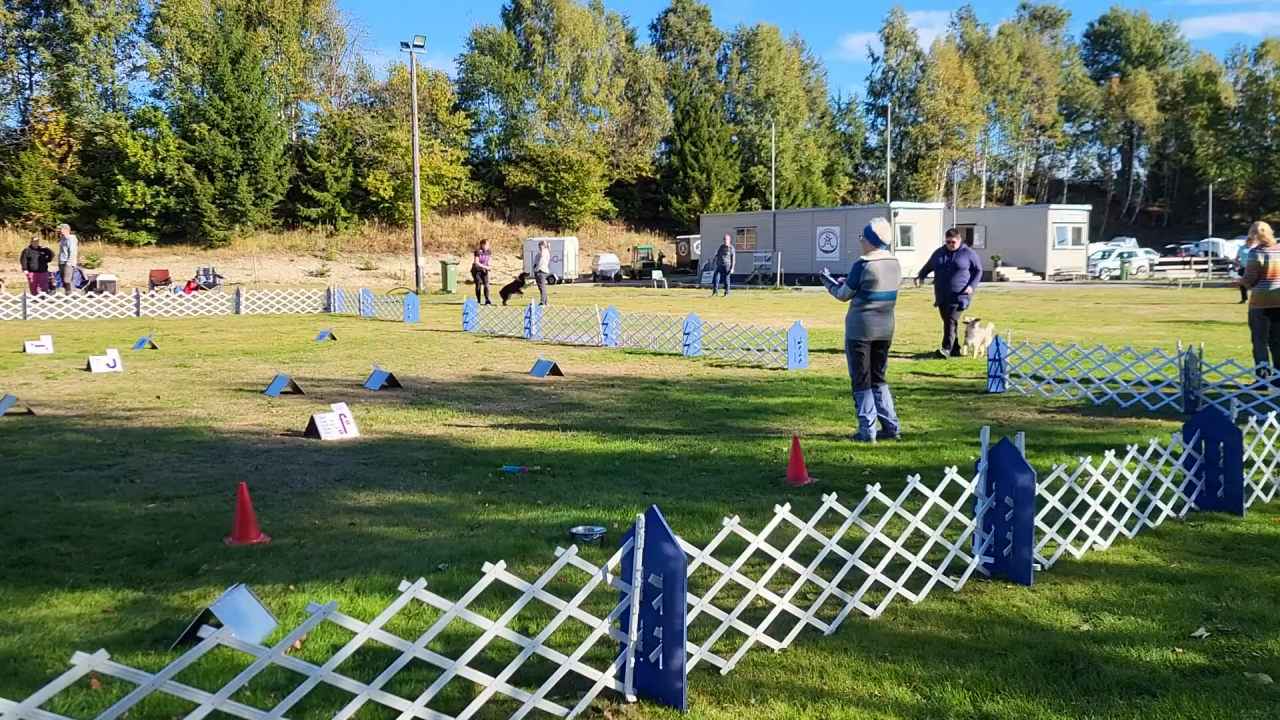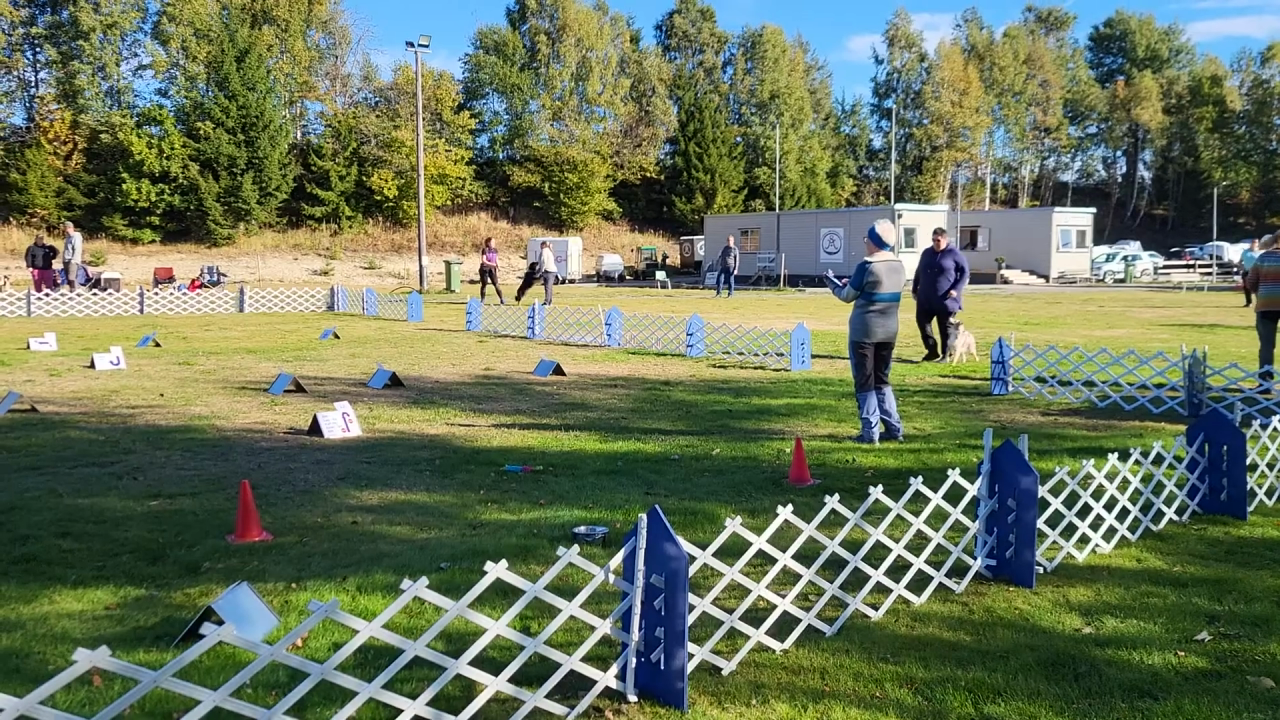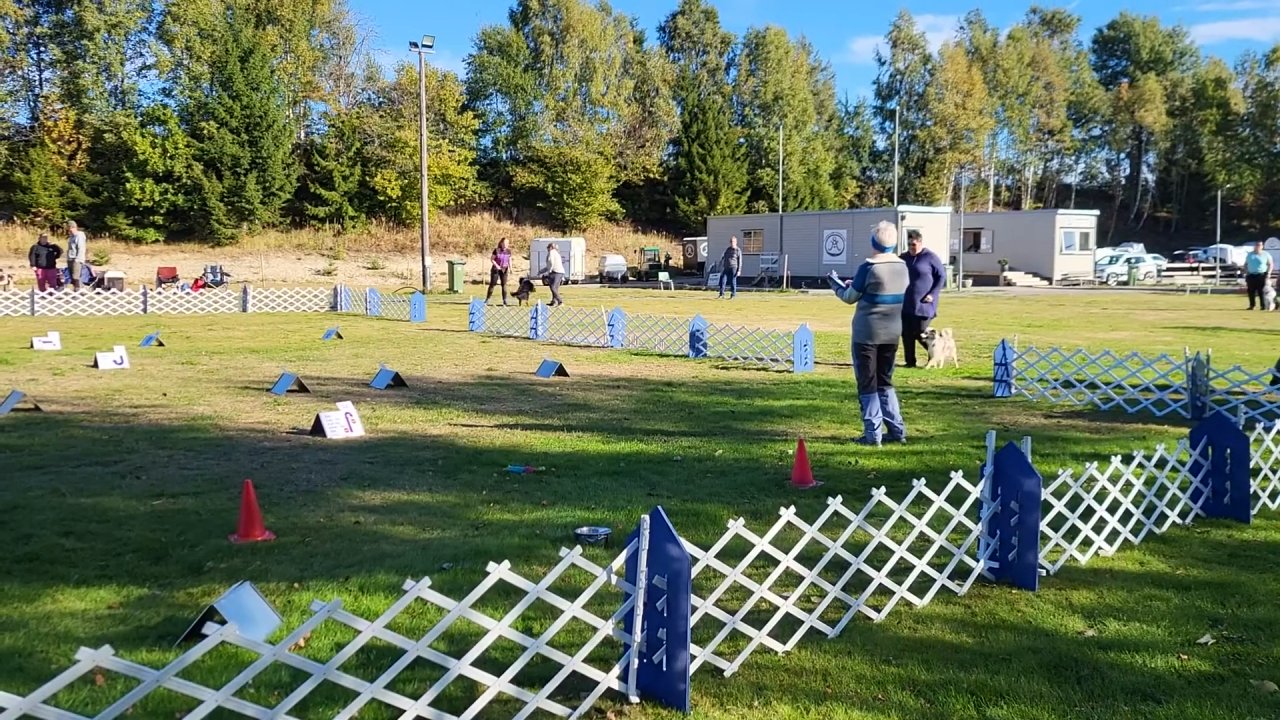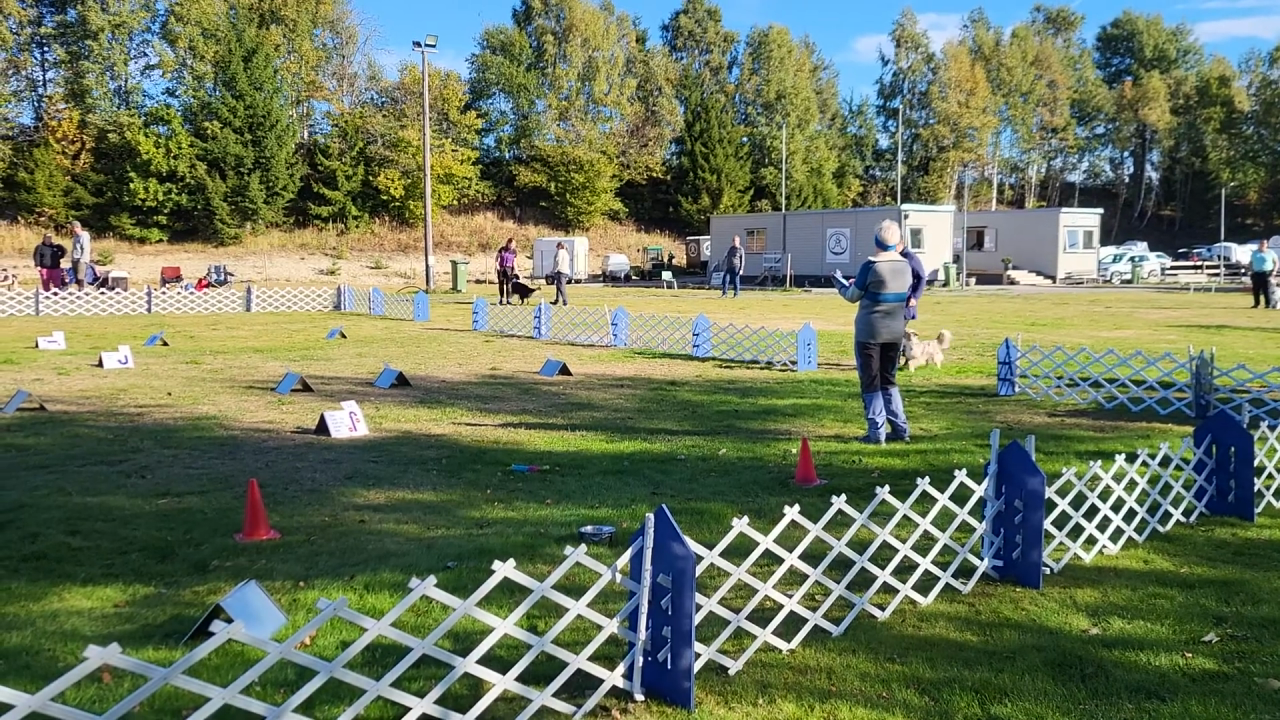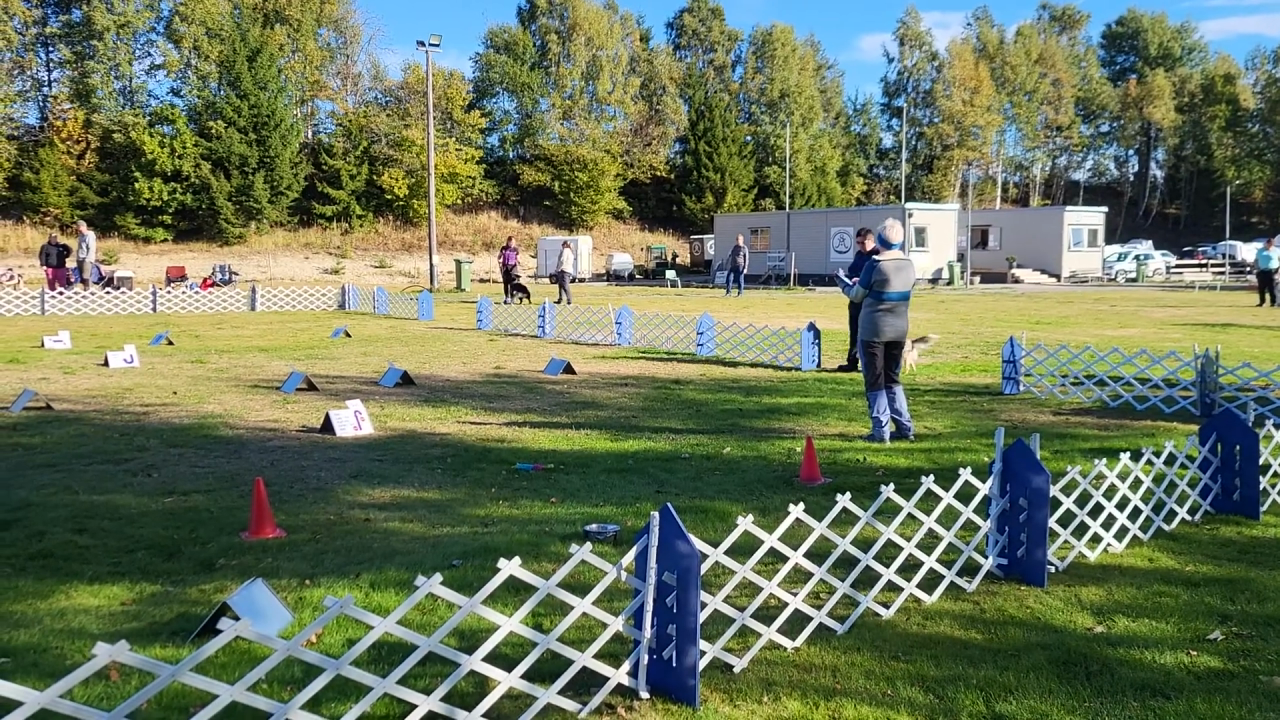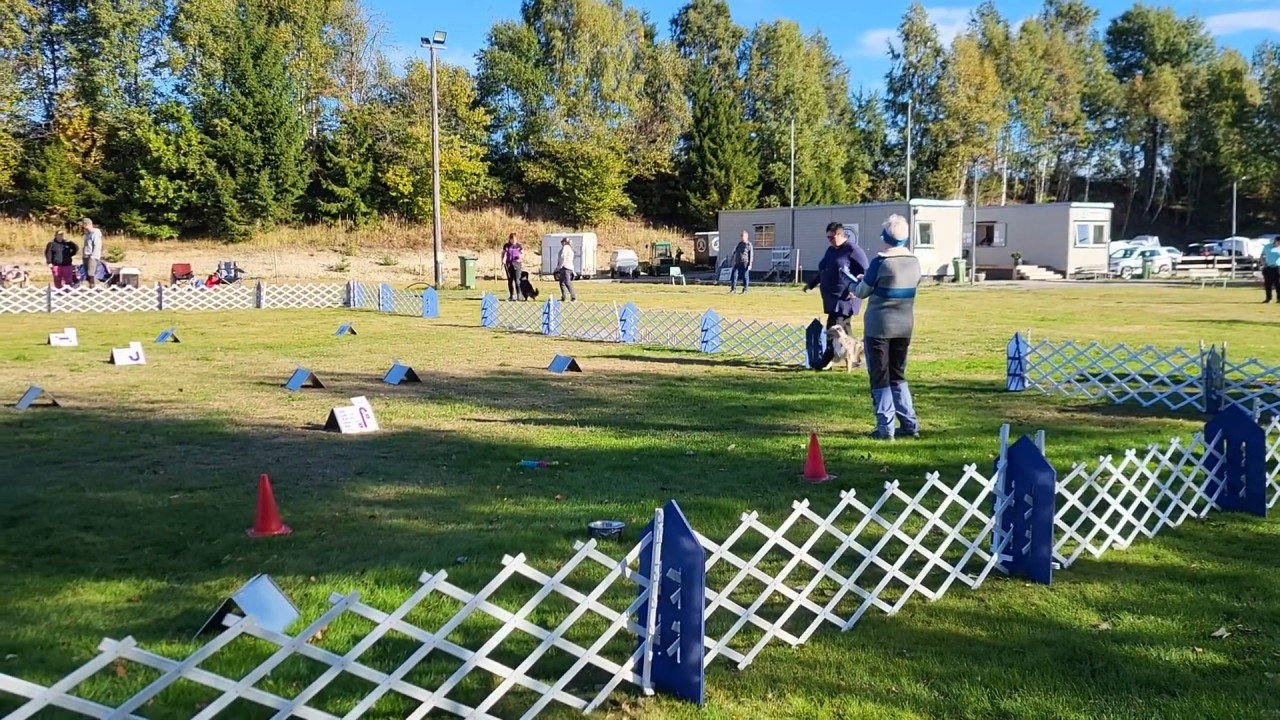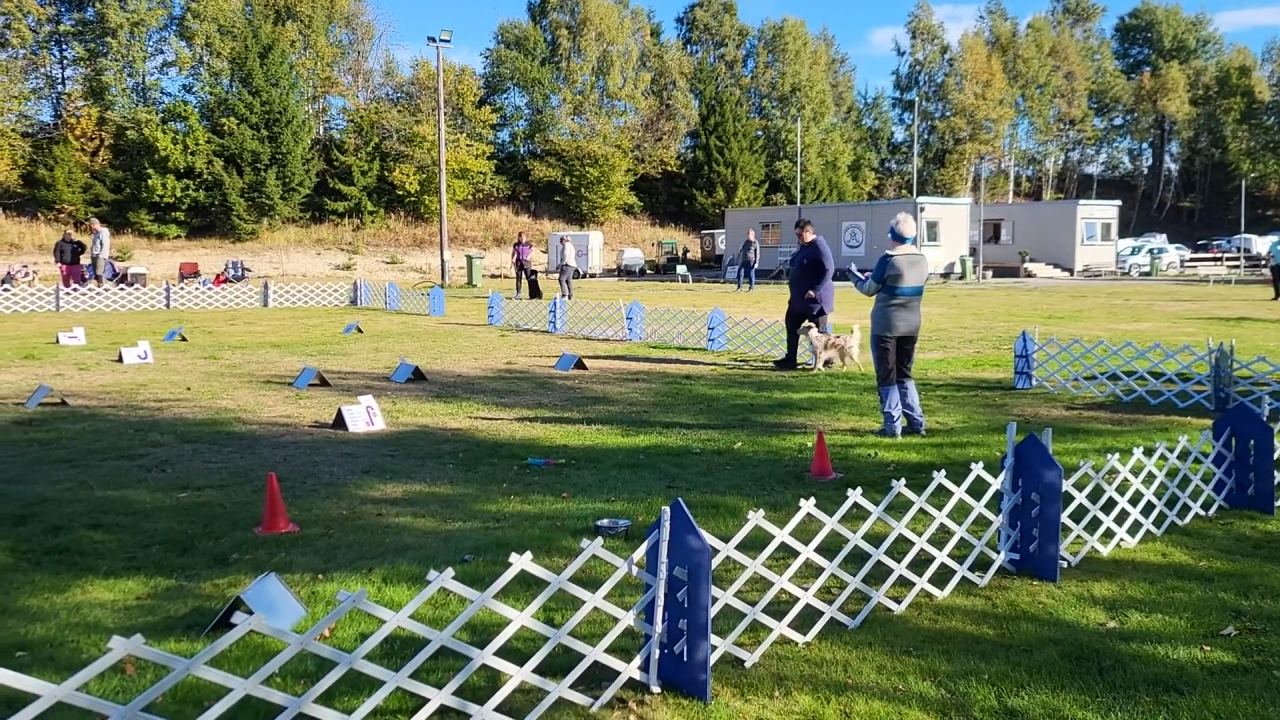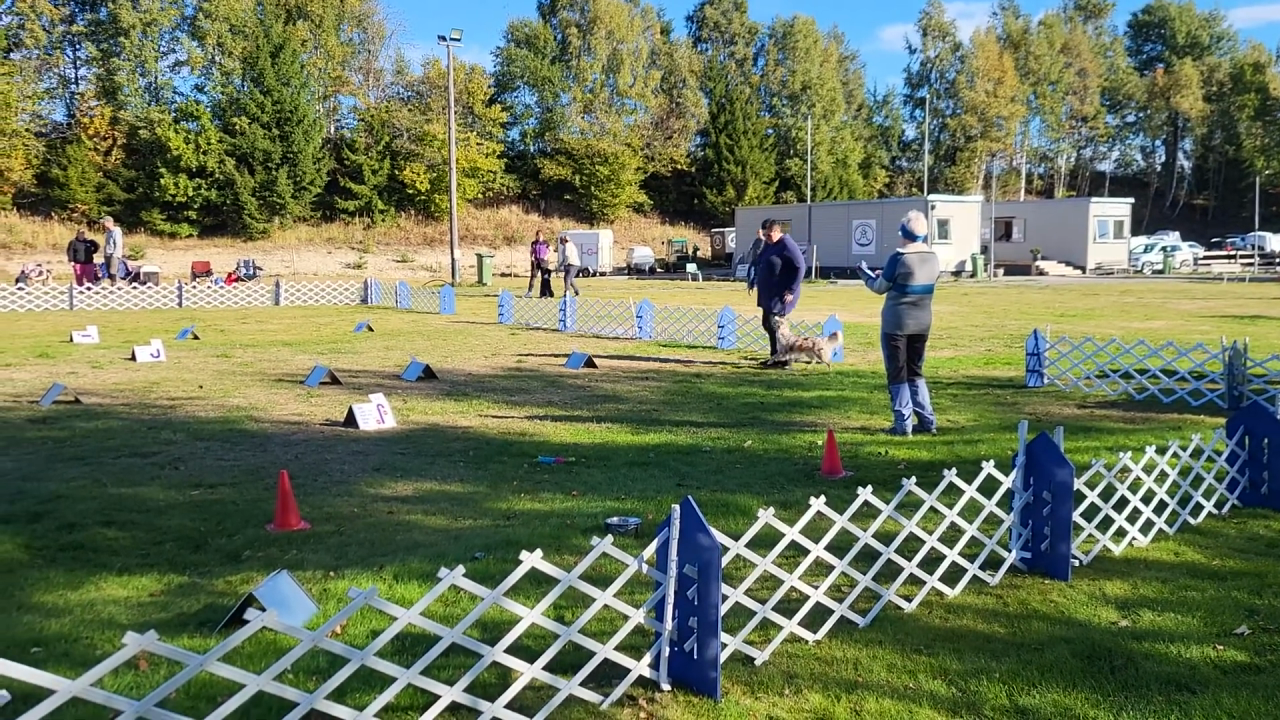
dt=0.4s
person 1, frame 1
left shoulder: (863, 265)
right shoulder: (895, 265)
left elbow: (844, 295)
left wrist: (829, 281)
right wrist: (846, 282)
left hip: (860, 329)
right hip: (885, 329)
left knee: (861, 381)
right knee: (878, 378)
left ankle: (867, 431)
right ankle: (891, 427)
person 1, frame 2
left shoulder: (867, 266)
right shoulder: (899, 267)
left elbow: (847, 296)
left wrist: (832, 283)
right wrist: (851, 283)
left hip: (864, 331)
right hip: (889, 331)
left knee: (864, 382)
right knee: (882, 380)
left ankle: (870, 433)
right ankle: (894, 429)
person 1, frame 3
left shoulder: (869, 267)
right shoulder: (902, 268)
left elbow: (850, 297)
left wrist: (836, 283)
left hip: (867, 332)
right hip: (892, 332)
left knee: (868, 384)
right knee: (884, 382)
left ankle: (872, 434)
right ankle: (896, 430)
person 1, frame 4
left shoulder: (871, 266)
right shoulder: (905, 267)
left elbow: (852, 296)
left wrist: (840, 283)
left hip: (869, 331)
right hip: (895, 332)
left knee: (871, 383)
right knee: (888, 380)
left ankle: (876, 433)
right ankle: (900, 430)
person 1, frame 5
left shoulder: (875, 265)
right shoulder: (909, 266)
left elbow: (857, 296)
left wrist: (845, 283)
left hip: (874, 330)
right hip: (899, 330)
left knee: (875, 382)
right knee: (892, 379)
left ankle: (880, 432)
right ankle: (905, 428)
person 1, frame 6
left shoulder: (881, 262)
right shoulder: (914, 263)
left elbow: (862, 292)
left hip: (879, 327)
right hip: (904, 327)
left knee: (880, 378)
right knee: (898, 376)
left ankle: (886, 428)
right ankle: (910, 425)
person 1, frame 7
left shoulder: (888, 260)
right shoulder: (922, 261)
left elbow: (869, 290)
left wrist: (856, 276)
right wrist: (874, 278)
left hip: (886, 325)
right hip: (911, 325)
left knee: (887, 377)
right knee: (904, 374)
left ankle: (892, 426)
right ankle: (916, 423)
person 1, frame 8
left shoulder: (899, 258)
right shoulder: (933, 259)
left elbow: (880, 288)
left wrist: (865, 274)
right wrist: (884, 276)
left hip: (896, 323)
right hip: (922, 324)
left knee: (897, 375)
right knee: (915, 373)
left ankle: (903, 425)
right ankle: (927, 421)
